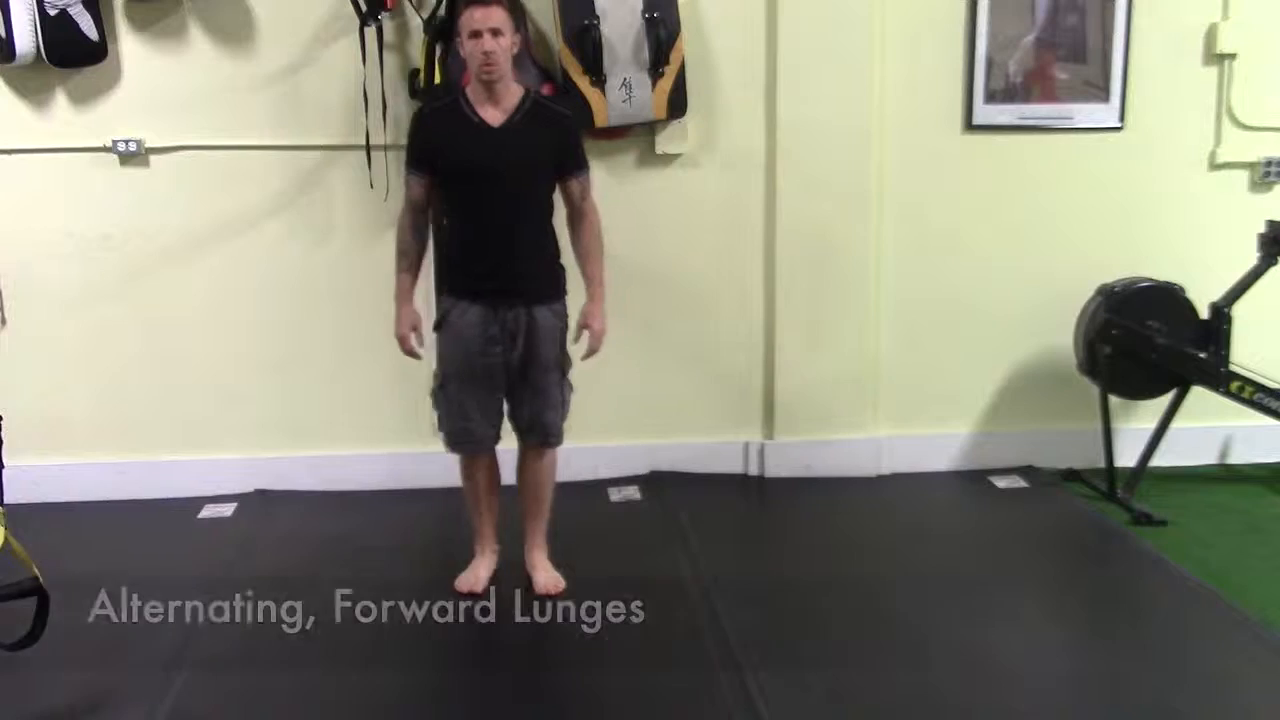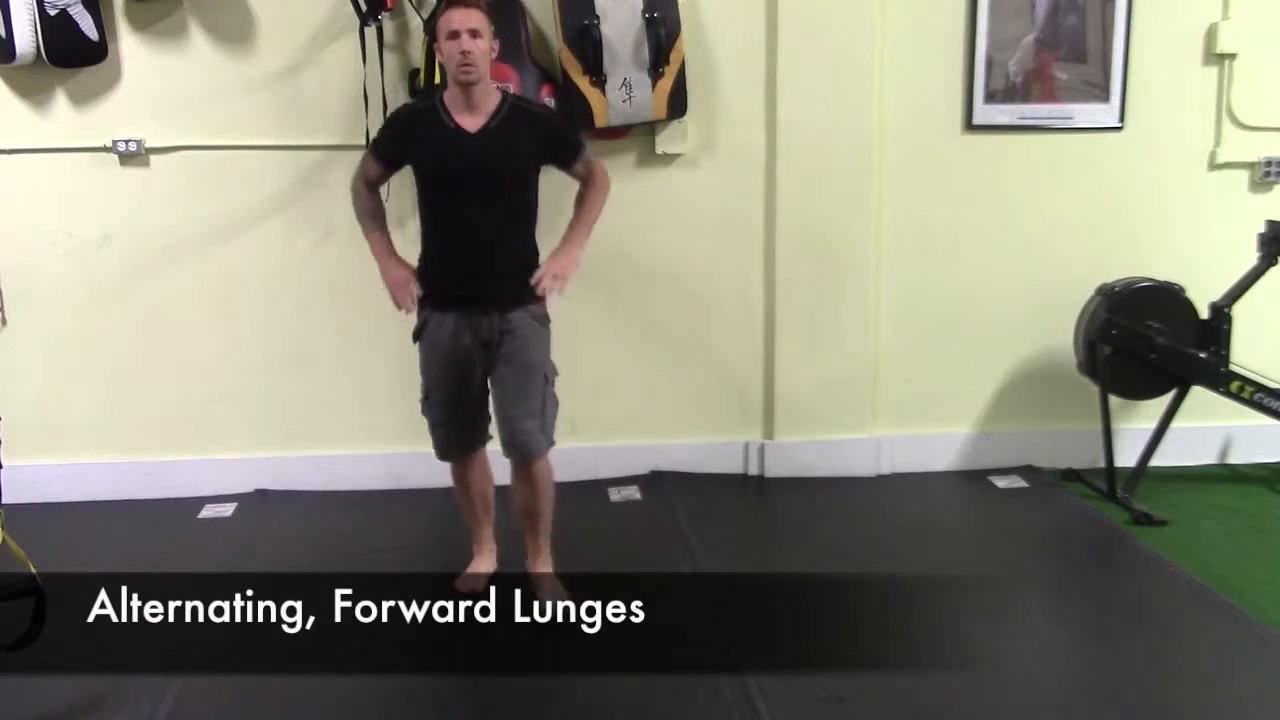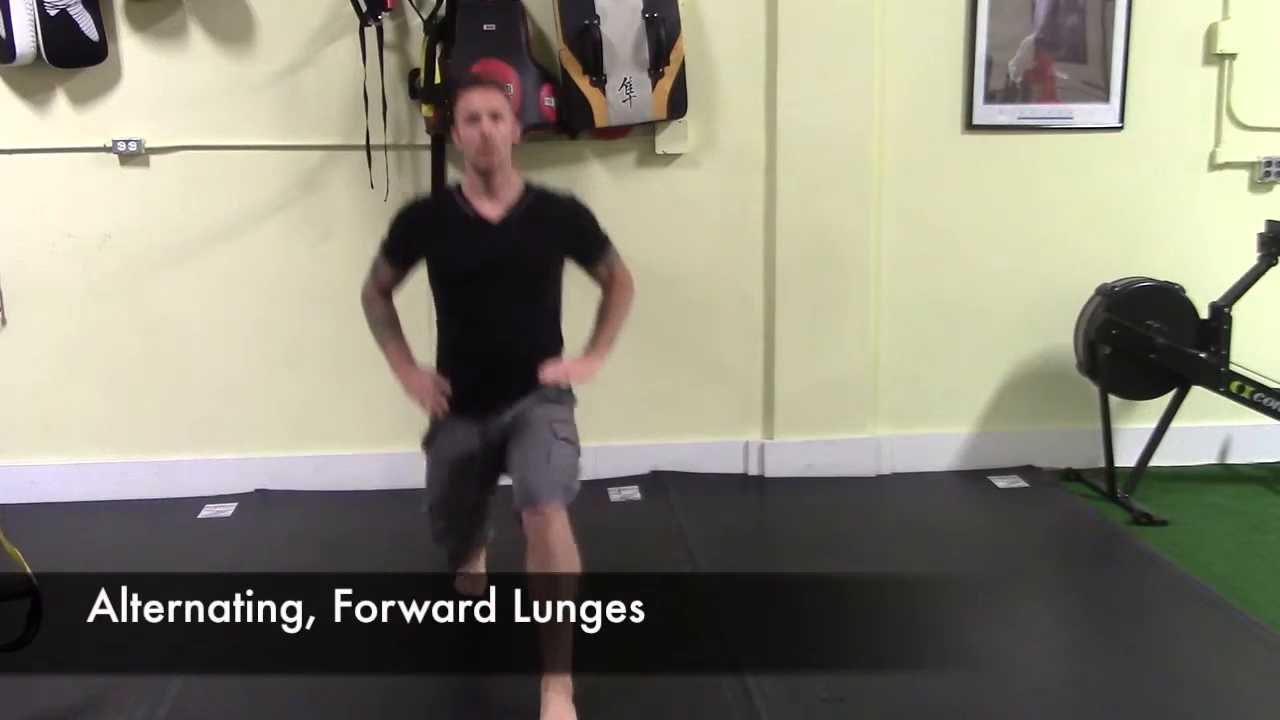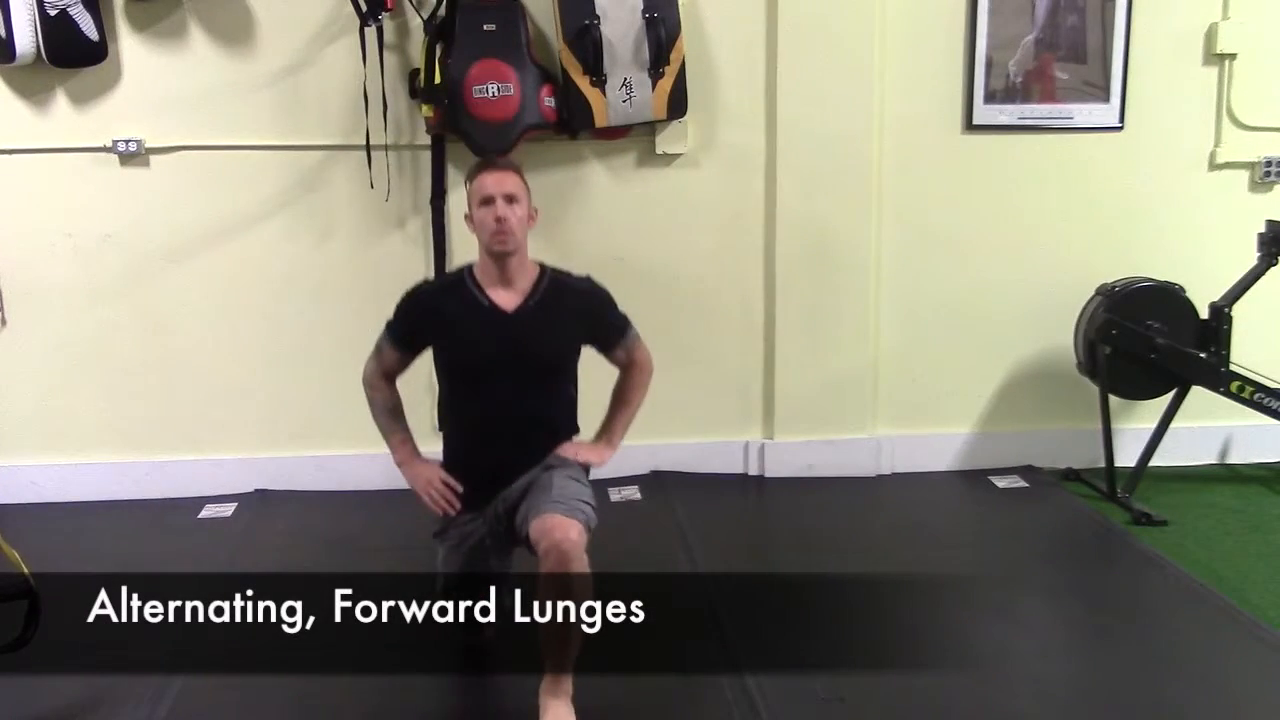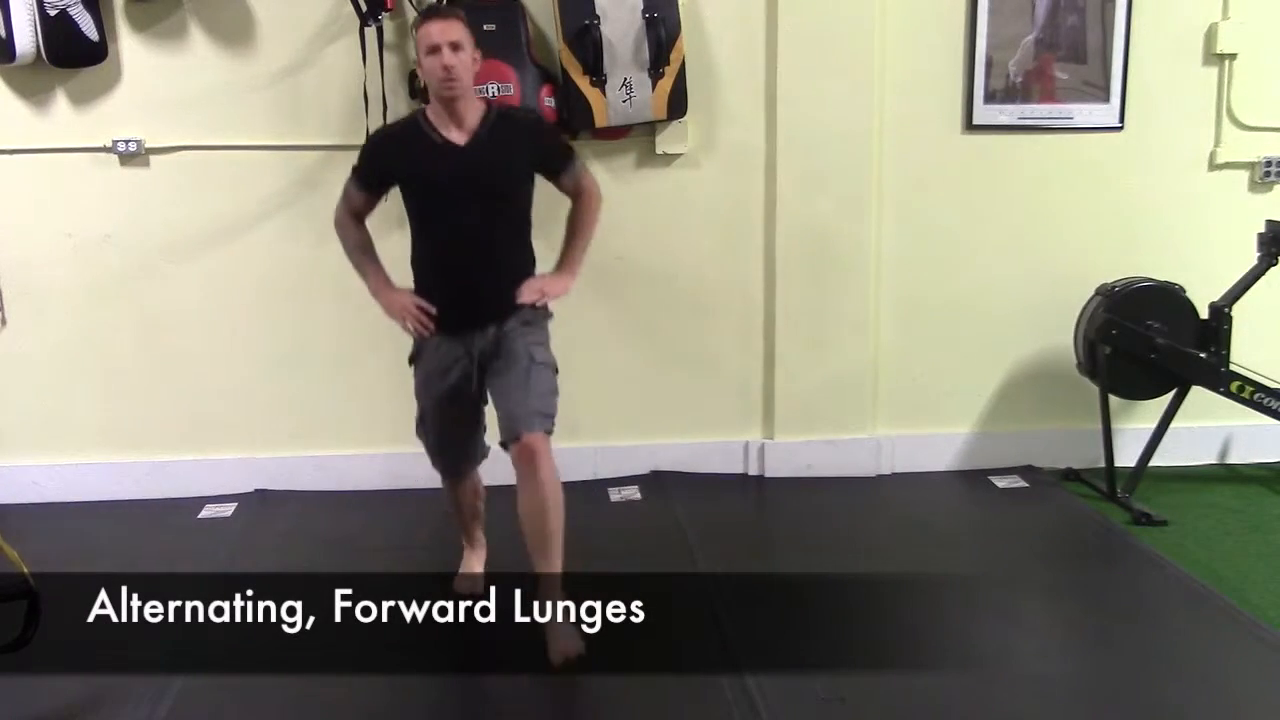
dt=0.5s
person 1, frame 1
left shoulder: (554, 122)
right shoulder: (434, 122)
left elbow: (581, 211)
right elbow: (414, 213)
left wrist: (595, 297)
right wrist: (403, 299)
left hip: (540, 302)
right hip: (465, 304)
left knee: (540, 433)
right knee: (470, 437)
left ankle: (536, 551)
right ankle: (484, 549)
person 1, frame 2
left shoulder: (535, 122)
right shoulder: (411, 125)
left elbow: (596, 176)
right elbow: (364, 183)
left wrist: (570, 249)
right wrist: (387, 259)
left hip: (518, 310)
right hip: (444, 312)
left knee: (529, 448)
right knee: (460, 445)
left ankle: (542, 562)
right ankle: (484, 548)
person 1, frame 3
left shoulder: (559, 213)
right shoulder: (426, 217)
left elbow: (618, 281)
right elbow: (376, 291)
left wrist: (590, 358)
right wrist: (405, 368)
left hip: (536, 399)
right hip: (461, 408)
left knee: (546, 512)
right knee: (454, 540)
right ankle: (475, 557)
person 1, frame 4
left shoulder: (577, 297)
right shoulder: (433, 301)
left elbow: (638, 363)
right elbow: (378, 376)
left wrist: (605, 441)
right wrist: (410, 462)
left hip: (549, 467)
right hip: (470, 487)
left knee: (562, 541)
person 1, frame 5
left shoulder: (524, 130)
right shoulder: (394, 144)
left elbow: (586, 193)
right elbow: (348, 215)
left wrist: (564, 274)
right wrist: (384, 291)
left hip: (515, 321)
right hip: (442, 331)
left knee: (531, 444)
right knee: (455, 464)
left ankle: (553, 598)
right ankle: (474, 546)
